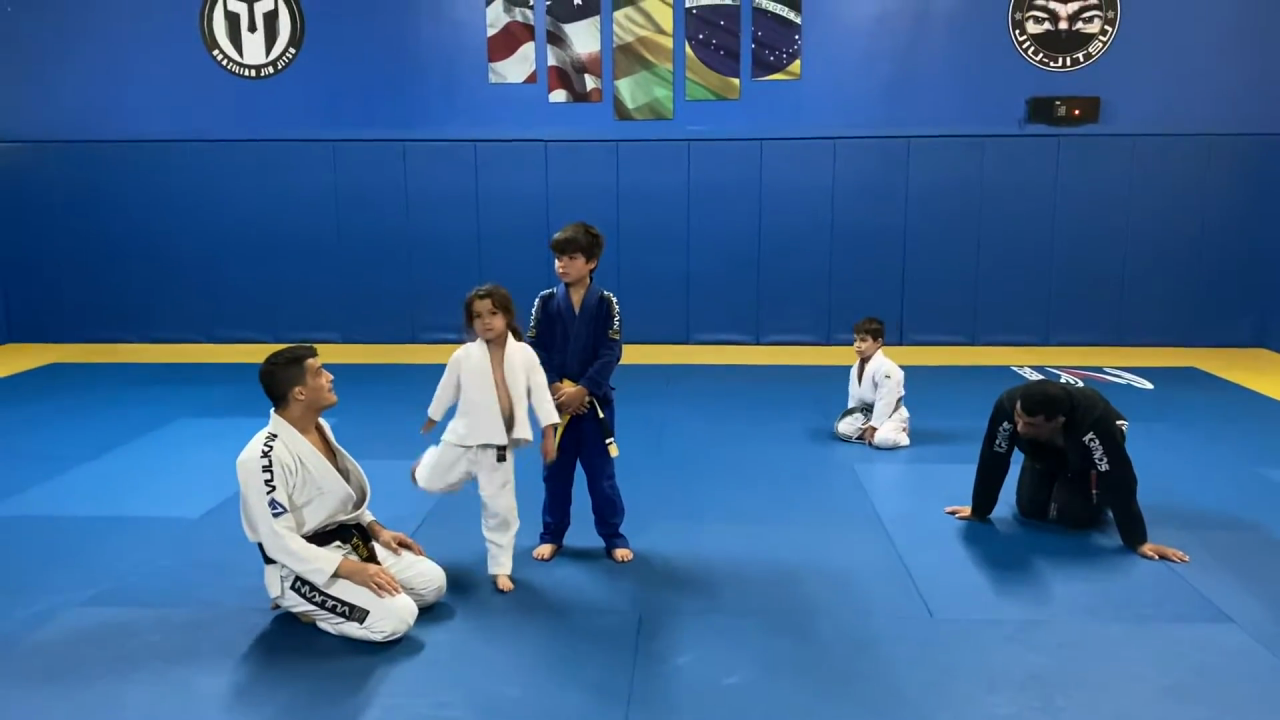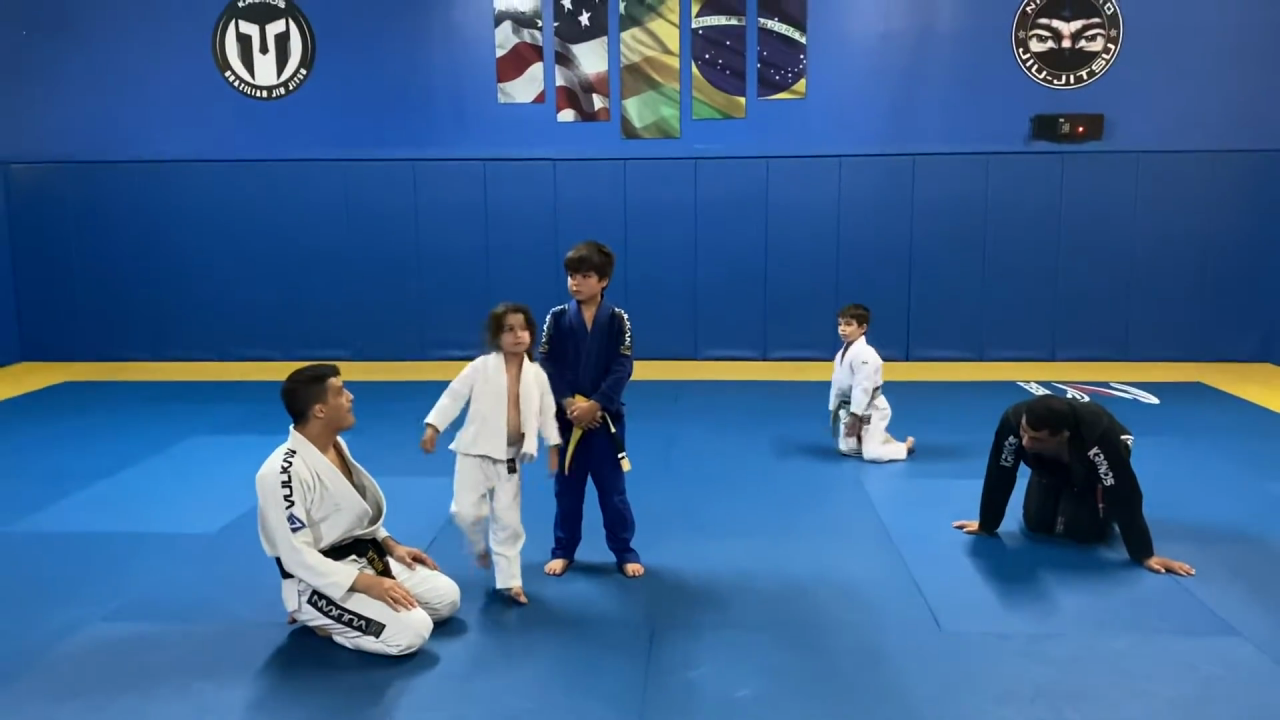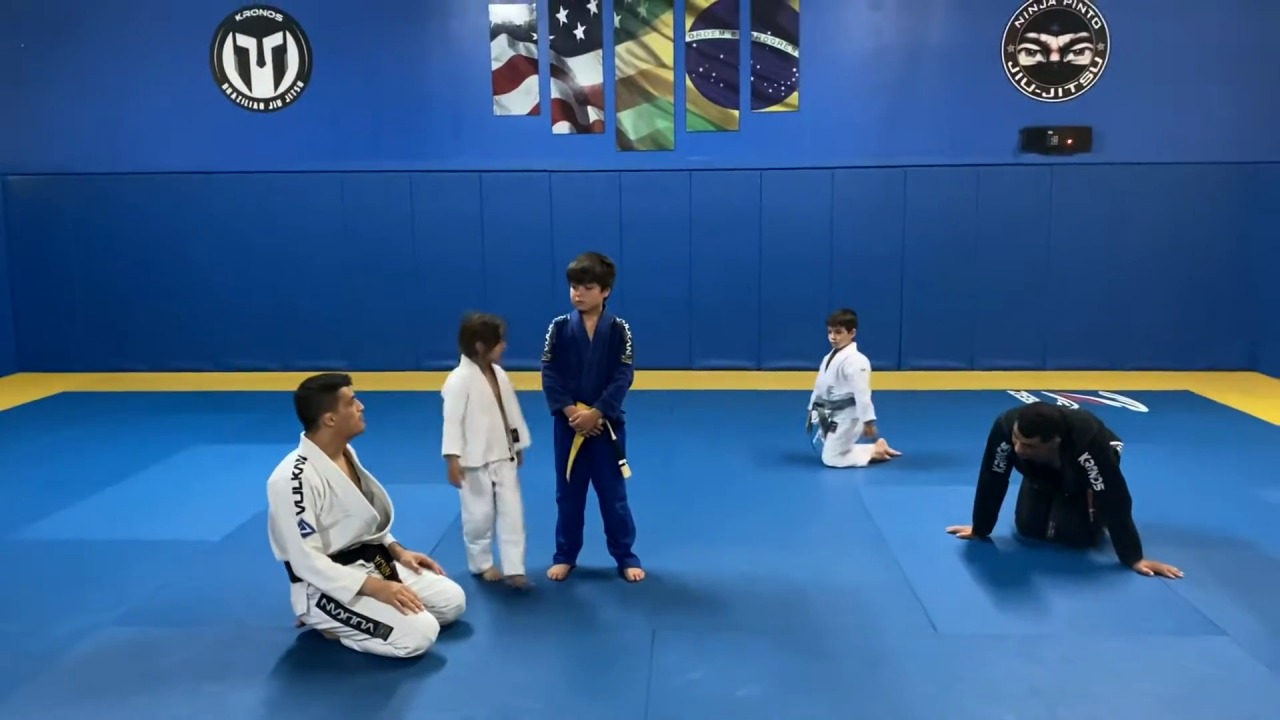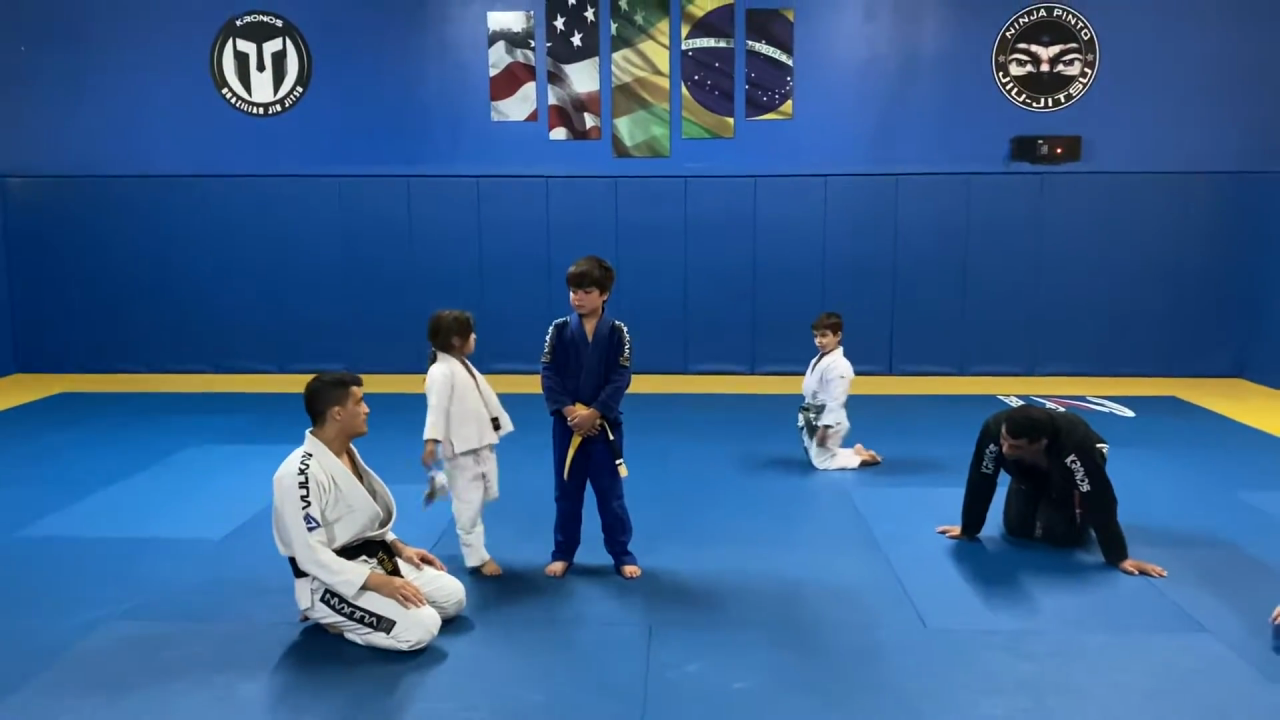
dt=0.4s
person 1, frame 1
left shoulder: (606, 303)
right shoulder: (545, 302)
left elbow: (609, 354)
right elbow: (535, 350)
left wrist: (581, 391)
right wrist: (556, 389)
left hip: (594, 400)
right hip: (555, 400)
left knee: (601, 472)
right knee: (556, 472)
left ankle: (613, 536)
right ankle: (551, 535)
person 1, frame 2
left shoulder: (617, 320)
right shoulder: (557, 318)
left elbow: (621, 369)
right elbow: (547, 366)
left wrist: (594, 406)
right wrist: (569, 404)
left hip: (606, 416)
right hip: (566, 416)
left knee: (612, 487)
right knee: (567, 487)
left ankle: (625, 551)
right ankle: (563, 550)
person 1, frame 3
left shoulder: (618, 329)
right shoulder: (559, 328)
left elbow: (622, 378)
right elbow: (550, 375)
left wrist: (595, 413)
right wrist: (571, 411)
left hip: (607, 423)
right hip: (568, 424)
left knee: (613, 493)
right knee: (569, 493)
left ankle: (626, 556)
right ankle: (564, 556)
person 1, frame 4
left shoulder: (617, 332)
right shoulder: (559, 330)
left elbow: (620, 380)
right elbow: (549, 376)
left wrist: (593, 413)
right wrist: (570, 411)
left hip: (604, 424)
right hip: (567, 424)
left knee: (610, 492)
right knee: (567, 492)
left ankle: (622, 553)
right ankle: (563, 553)
person 2, frame 1
left shoulder: (319, 427)
right shoulder: (265, 457)
right elbow: (279, 542)
left wrist: (377, 530)
right wrist: (351, 571)
right hip: (302, 569)
left knee: (432, 583)
right knee: (396, 617)
left ankle: (324, 603)
right ankle: (302, 605)
person 2, frame 2
left shoulder: (335, 445)
right shoulder: (283, 472)
right elbow: (297, 557)
left wrist: (391, 545)
right wrist: (367, 585)
right hip: (318, 583)
left knee: (446, 597)
right knee: (411, 632)
left ankle: (347, 614)
right ankle: (318, 619)
person 2, frame 3
left shoulder: (344, 452)
right shoulder: (295, 478)
right elbow: (307, 562)
left wrist: (398, 551)
right wrist: (375, 588)
right hip: (326, 587)
left knee: (452, 601)
right knee: (419, 633)
left ankle: (343, 621)
right ankle: (326, 622)
person 2, frame 4
left shoulder: (346, 452)
right shoulder: (300, 474)
right elbow: (312, 555)
left wrist: (400, 548)
right wrist: (379, 583)
right hip: (330, 582)
left knee: (452, 596)
right knee: (421, 627)
left ankle: (345, 616)
right ankle: (329, 617)
person 3, frame 1
left shoulder: (523, 353)
right shoulder: (464, 355)
left elbow: (540, 393)
right elbow: (446, 390)
left wrist: (549, 434)
right wrist: (430, 422)
left hip: (500, 447)
right hip: (462, 438)
left knee: (501, 509)
right knee: (430, 481)
left ankle: (500, 569)
right ankle: (423, 465)
person 3, frame 2
left shoulder: (536, 374)
right shoulder: (481, 367)
left elbow: (547, 412)
right elbow: (453, 396)
left wrist: (553, 450)
right wrist: (432, 427)
left hip: (508, 459)
right hip: (474, 452)
left knee: (508, 522)
right knee: (468, 511)
left ankle: (510, 581)
right ankle: (481, 549)
person 3, frame 3
left shoulder: (499, 374)
right shoulder: (460, 379)
right elbow: (452, 420)
left wrist: (518, 448)
right wrist: (453, 459)
left hip: (504, 456)
right hip: (476, 460)
left knee: (512, 513)
right knee: (478, 516)
left ankle: (514, 569)
right ankle: (482, 564)
person 3, frame 4
left shoulder: (463, 365)
right shoulder: (441, 372)
right elbow: (436, 409)
left wrist: (491, 434)
right wrist: (431, 443)
left hip: (482, 444)
right hip: (461, 449)
left knee: (488, 493)
right knee: (468, 504)
left ankle: (440, 484)
right ankle: (477, 557)
person 4, frame 1
left shoulder: (1095, 420)
right shoulder: (1008, 405)
left elbow: (1119, 481)
right elbow: (993, 461)
left wrist: (1138, 541)
right wrist: (979, 510)
left hip: (1086, 459)
right hip: (1045, 454)
left knee: (1077, 516)
right knee: (1030, 510)
left ankle: (1097, 498)
right ankle: (1058, 485)
person 4, frame 2
left shoulder: (1100, 435)
right shoulder: (1014, 420)
left elbow: (1124, 495)
right elbow: (999, 476)
left wrist: (1144, 554)
right wrist: (986, 525)
left hip: (1092, 473)
right hip: (1051, 468)
left knee: (1085, 530)
right knee: (1036, 524)
left ankle: (1105, 513)
right ankle: (1062, 499)
person 4, frame 3
left shoulder: (1090, 442)
right shoulder: (1006, 427)
left elbow: (1114, 500)
right elbow: (992, 482)
left wrist: (1134, 558)
right wrist: (980, 529)
left hip: (1082, 479)
right hip: (1042, 475)
left knee: (1076, 534)
right knee: (1029, 529)
left ankle: (1095, 518)
right ankle: (1055, 504)
person 4, frame 4
left shoulder: (1077, 444)
right shoulder: (994, 429)
left elbow: (1099, 500)
right elbow: (980, 482)
left wrist: (1118, 557)
right wrist: (968, 529)
left hip: (1069, 481)
right hip: (1030, 476)
left knee: (1063, 534)
right knee: (1017, 529)
left ankle: (1081, 519)
right ankle: (1043, 506)
